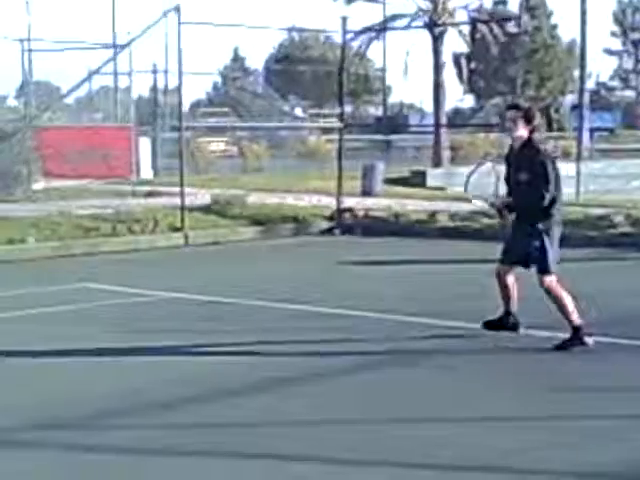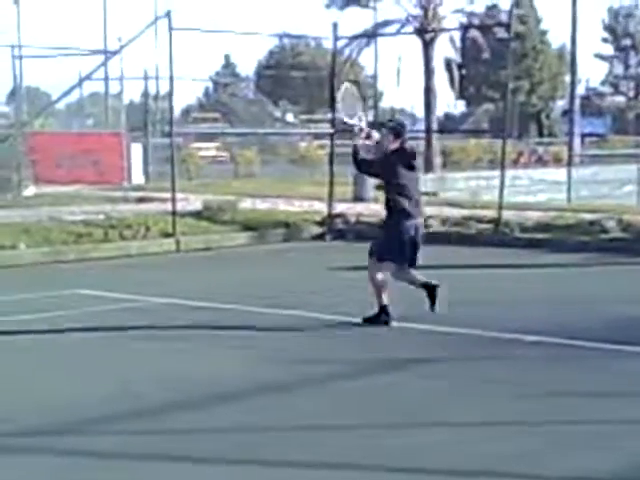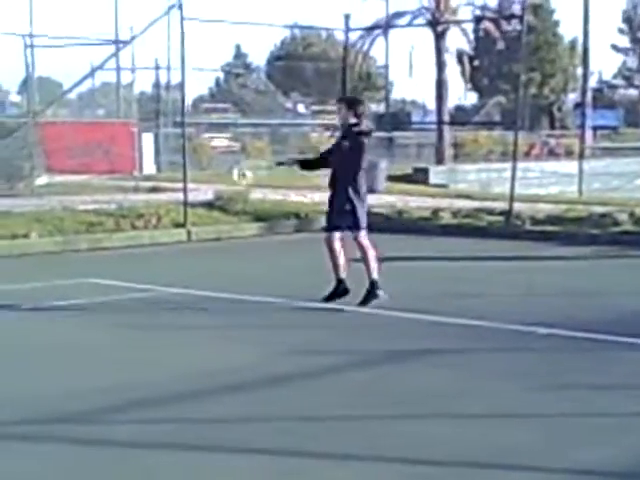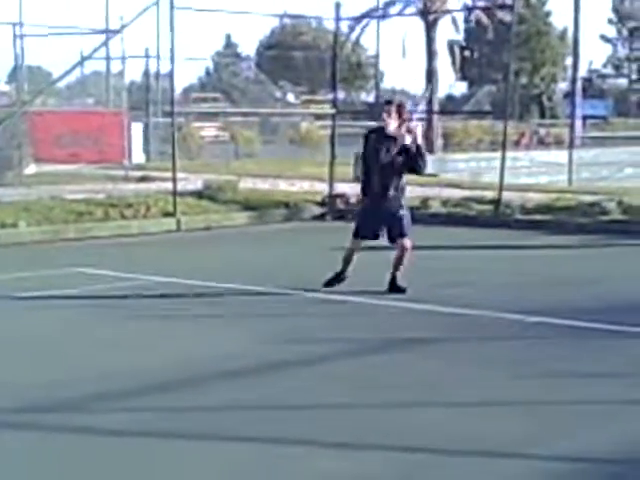
dt=0.7s
person 1, frame 1
left shoulder: (539, 155)
right shoulder: (512, 154)
left elbow: (545, 195)
left wrist: (510, 201)
right wrist: (506, 204)
left hip: (542, 226)
right hip: (521, 224)
left knee: (548, 282)
right knee: (503, 271)
left ankle: (580, 333)
right ankle: (509, 317)
person 1, frame 2
left shoulder: (389, 161)
right shoulder: (410, 157)
left elbow: (363, 166)
left wrist: (357, 146)
right wrist: (374, 143)
left hip: (397, 224)
right hip: (415, 224)
left knee: (375, 265)
right knee: (404, 273)
left ankle: (383, 313)
right ankle: (427, 286)
person 1, frame 3
left shoulder: (359, 132)
right shoulder: (344, 136)
left elbow: (364, 132)
right elbow: (324, 159)
right wrist: (299, 162)
left hip: (351, 191)
right hip: (338, 193)
left knee: (360, 238)
right knee: (332, 239)
left ankle: (374, 285)
right ankle: (341, 284)
person 1, frame 4
left shoulder: (408, 143)
right shoulder: (372, 136)
left elbow: (419, 169)
right elbow: (370, 160)
left wrist: (417, 145)
left hip: (395, 200)
right hip: (371, 199)
left knee: (404, 245)
right knee: (355, 243)
left ankle: (394, 281)
right ankle: (342, 272)
